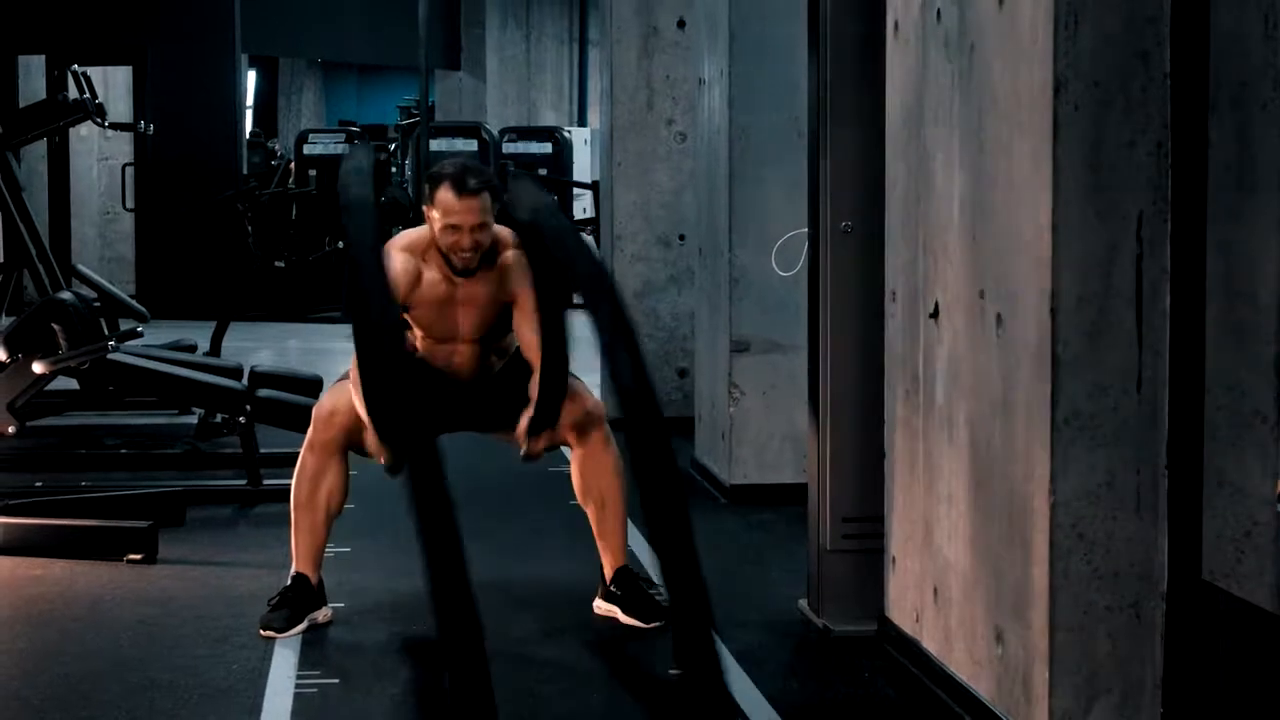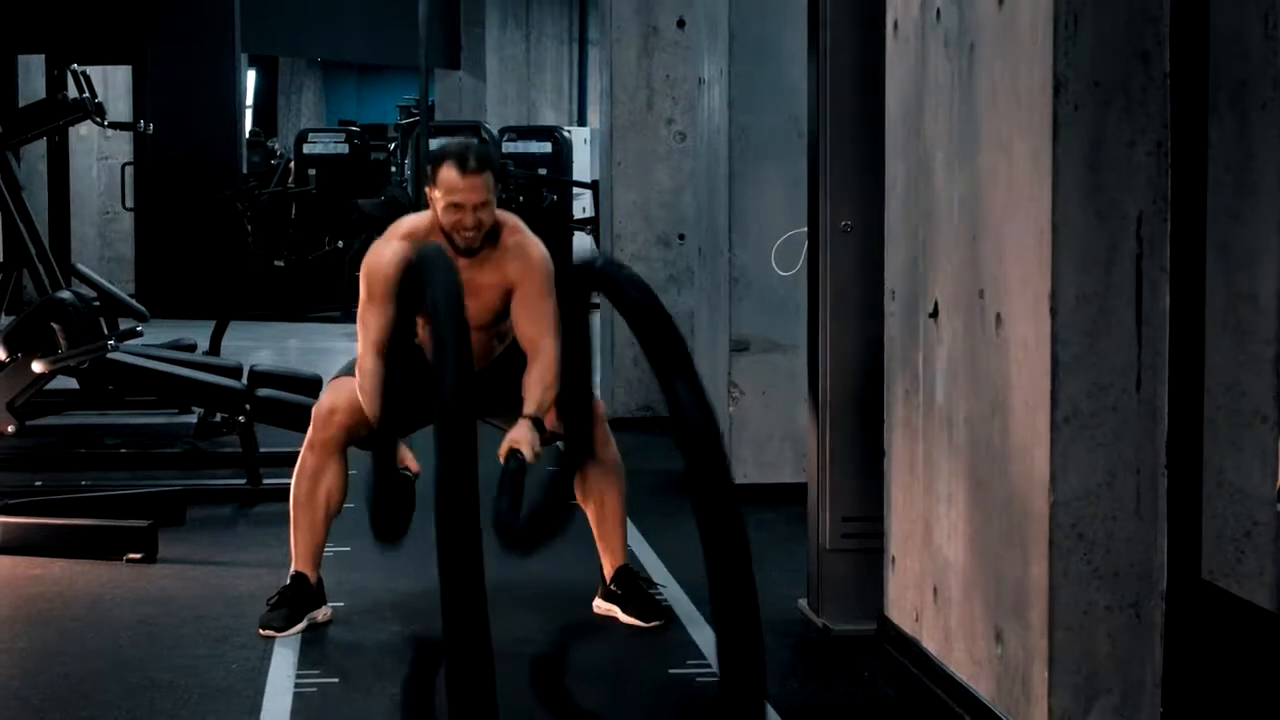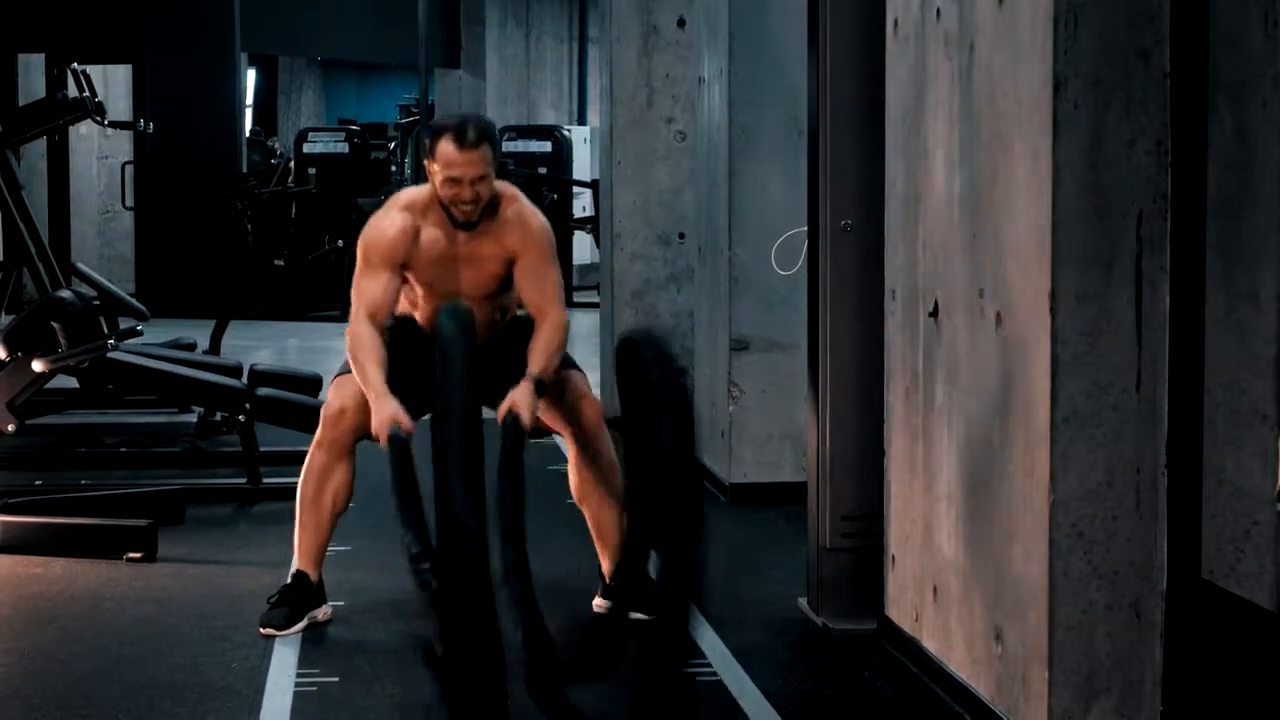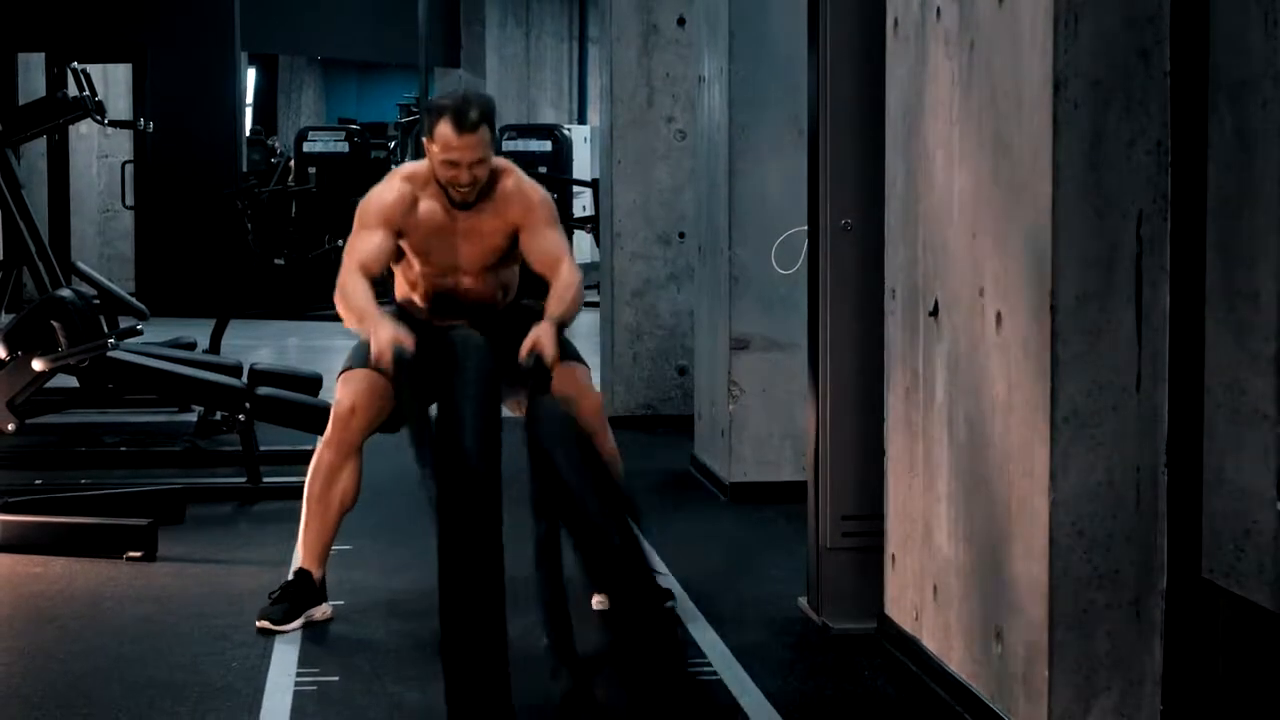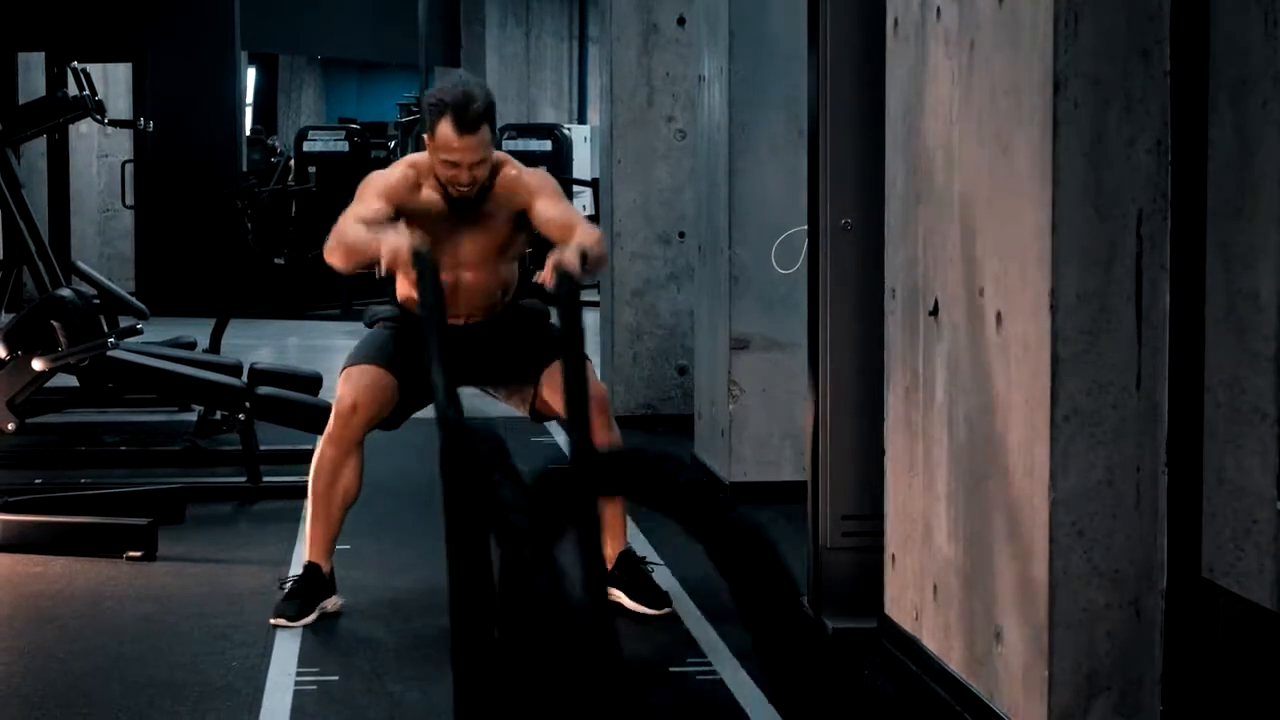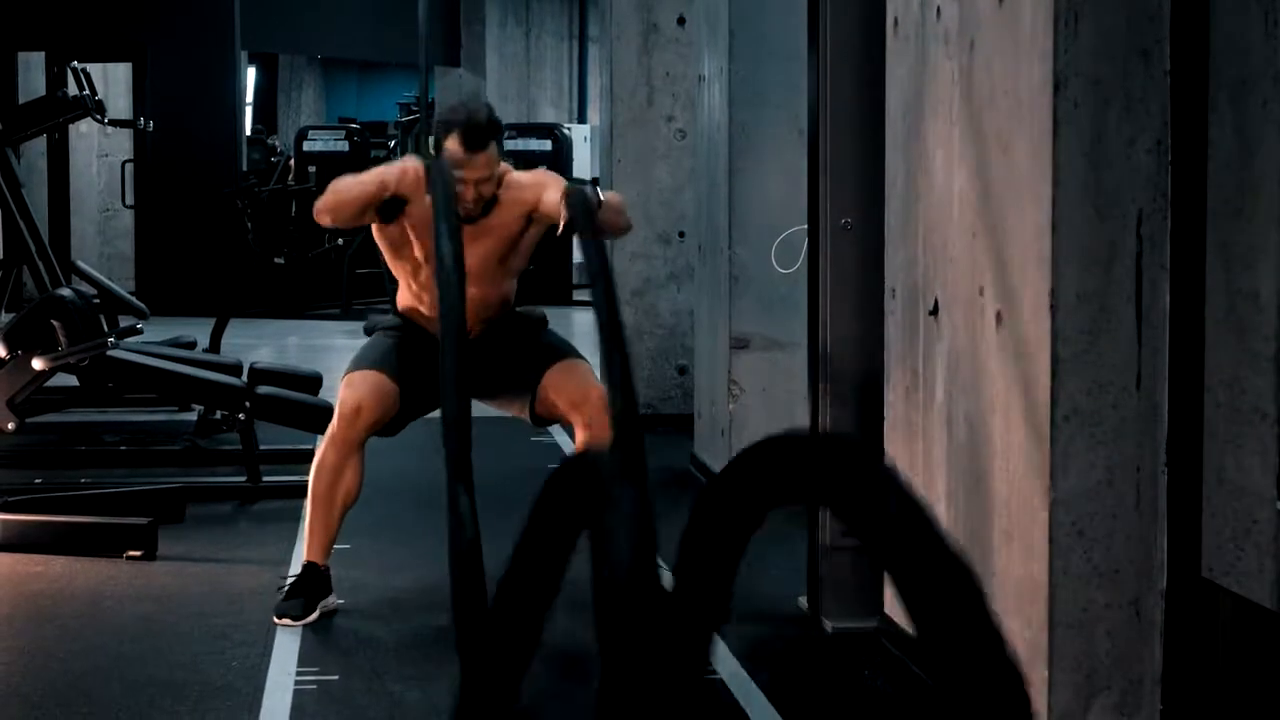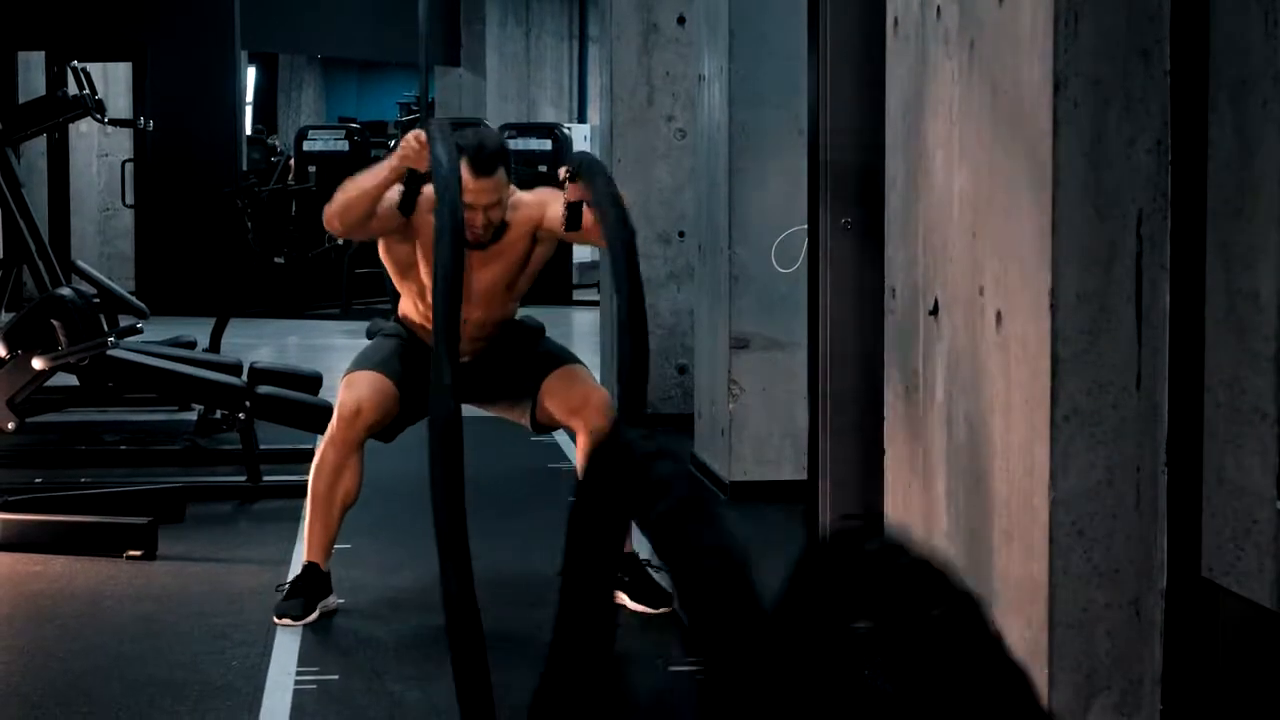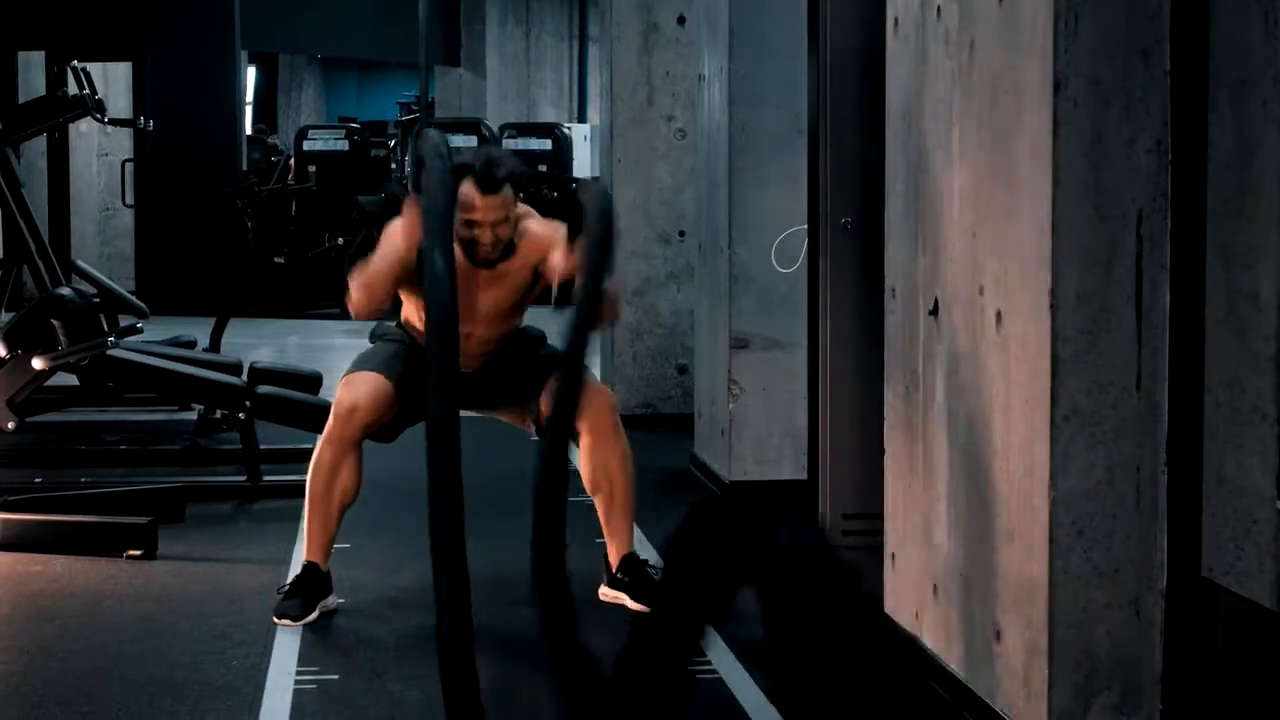
dt=0.2s
person 1, frame 1
left shoulder: (519, 264)
right shoulder: (400, 262)
left elbow: (546, 358)
left wrist: (540, 411)
right wrist: (377, 419)
left hip: (500, 377)
left knee: (591, 419)
right knee: (329, 420)
left ankle: (618, 581)
right ankle: (305, 587)
person 1, frame 2
left shoulder: (523, 251)
right shoulder: (395, 252)
left elbow: (543, 348)
right elbow: (372, 353)
left wrist: (529, 422)
right wrist: (389, 442)
left hip: (500, 363)
right hip: (414, 361)
left knee: (589, 418)
right knee: (330, 418)
left ankle: (618, 579)
right ankle: (304, 587)
person 1, frame 3
left shoulder: (525, 223)
right shoulder: (394, 225)
left elbow: (550, 314)
right elbow: (365, 320)
left wrist: (532, 383)
right wrist: (380, 392)
left hip: (507, 340)
right hip: (420, 341)
left knee: (585, 413)
right knee: (340, 419)
left ankle: (618, 575)
right ankle: (306, 582)
person 1, frame 4
left shoulder: (523, 195)
right shoulder: (393, 199)
left elbow: (564, 270)
right elbow: (351, 279)
left wrist: (551, 324)
right wrist: (379, 324)
left hip: (502, 335)
right hip: (416, 337)
left knee: (583, 413)
right knee: (349, 417)
left ankle: (622, 580)
right ankle: (306, 584)
person 1, frame 5
left shoulder: (523, 182)
right shoulder: (399, 181)
left elbow: (586, 236)
right elbow: (338, 247)
left wrist: (576, 250)
right wrist: (382, 238)
left hip: (507, 327)
right hip: (418, 327)
left knee: (595, 402)
right knee: (349, 409)
left ankle: (620, 565)
right ankle: (315, 575)
person 1, frame 6
left shoulder: (528, 192)
right shoulder: (408, 190)
left elbow: (619, 221)
right elbow: (327, 210)
right wrist: (387, 176)
left hip: (503, 338)
right hip: (416, 338)
left knee: (594, 404)
right knee: (352, 411)
right ankle: (313, 576)
person 1, frame 7
left shoulder: (533, 211)
right shoulder: (413, 210)
right elbow: (337, 221)
left wrist: (586, 201)
right wrist: (396, 166)
left hip: (506, 348)
right hip: (418, 348)
left knee: (597, 408)
right knee: (353, 411)
left ankle: (625, 566)
right ankle: (314, 575)
person 1, frame 8
left shoulder: (542, 237)
right shoulder: (419, 234)
left elbow: (602, 312)
right elbow: (361, 303)
right wrist: (409, 237)
left hip: (507, 360)
right hip: (420, 354)
left knee: (599, 408)
right knee: (349, 411)
left ankle: (624, 568)
right ankle: (313, 577)
